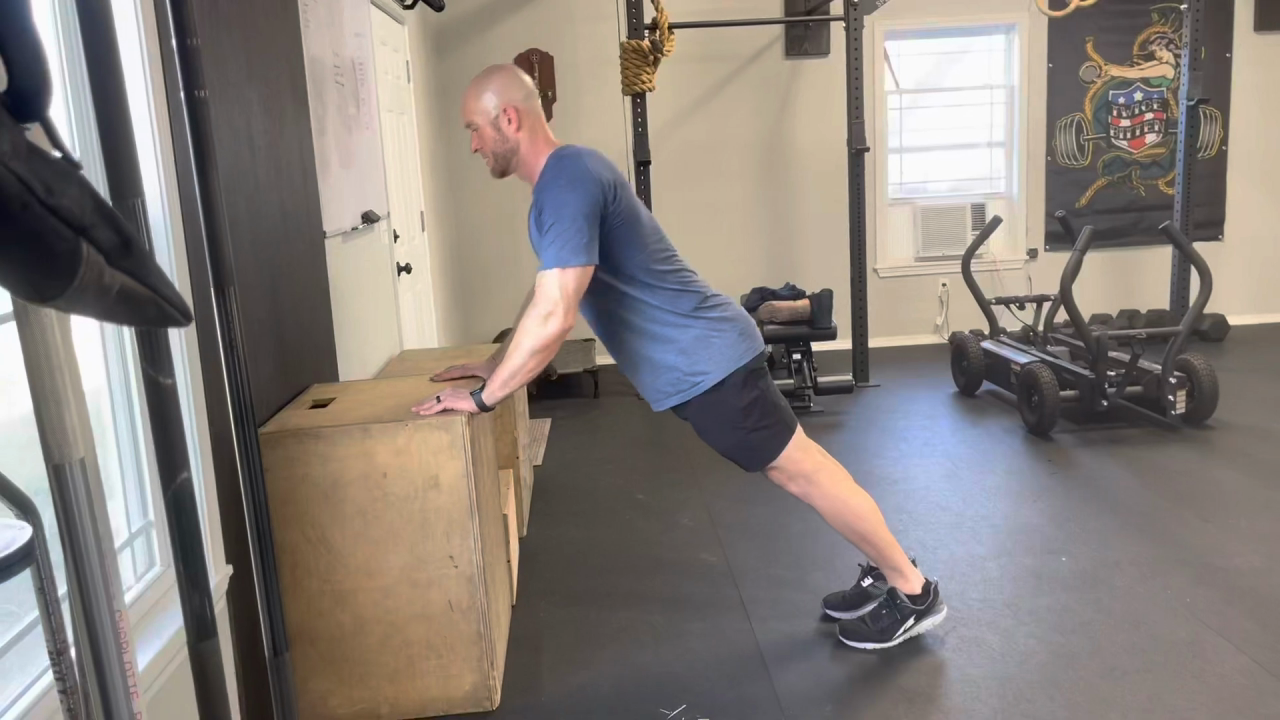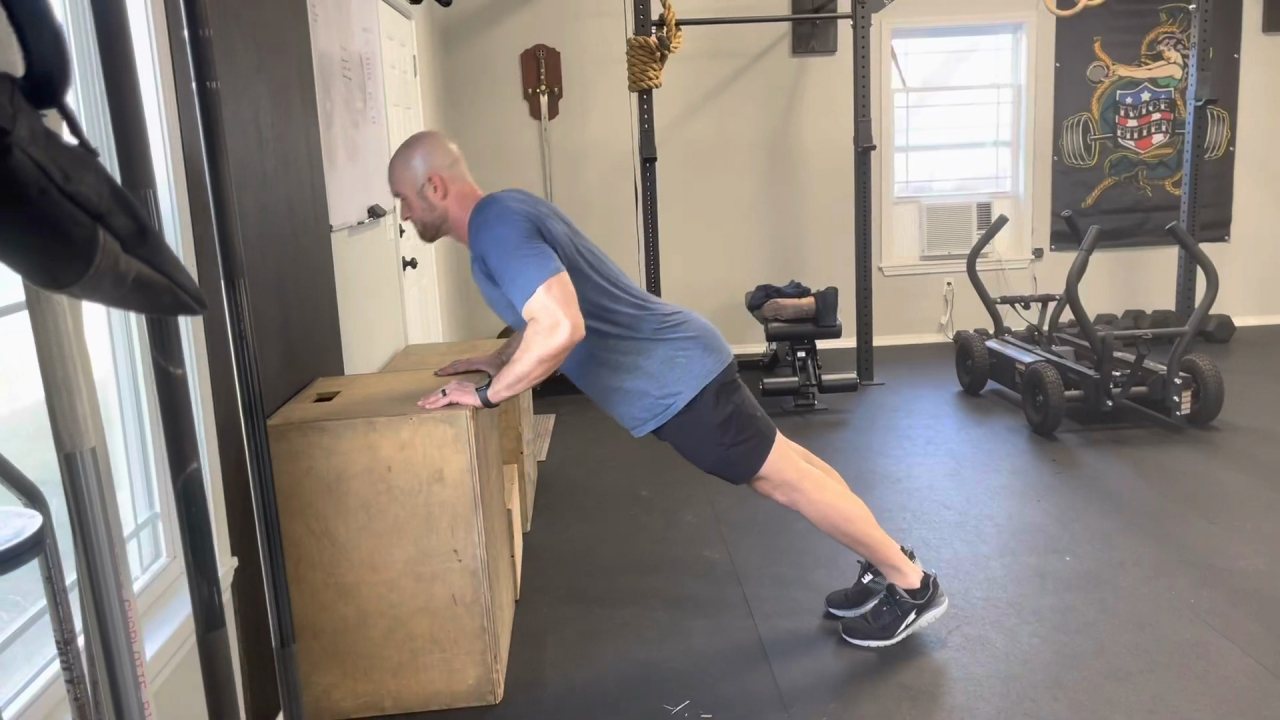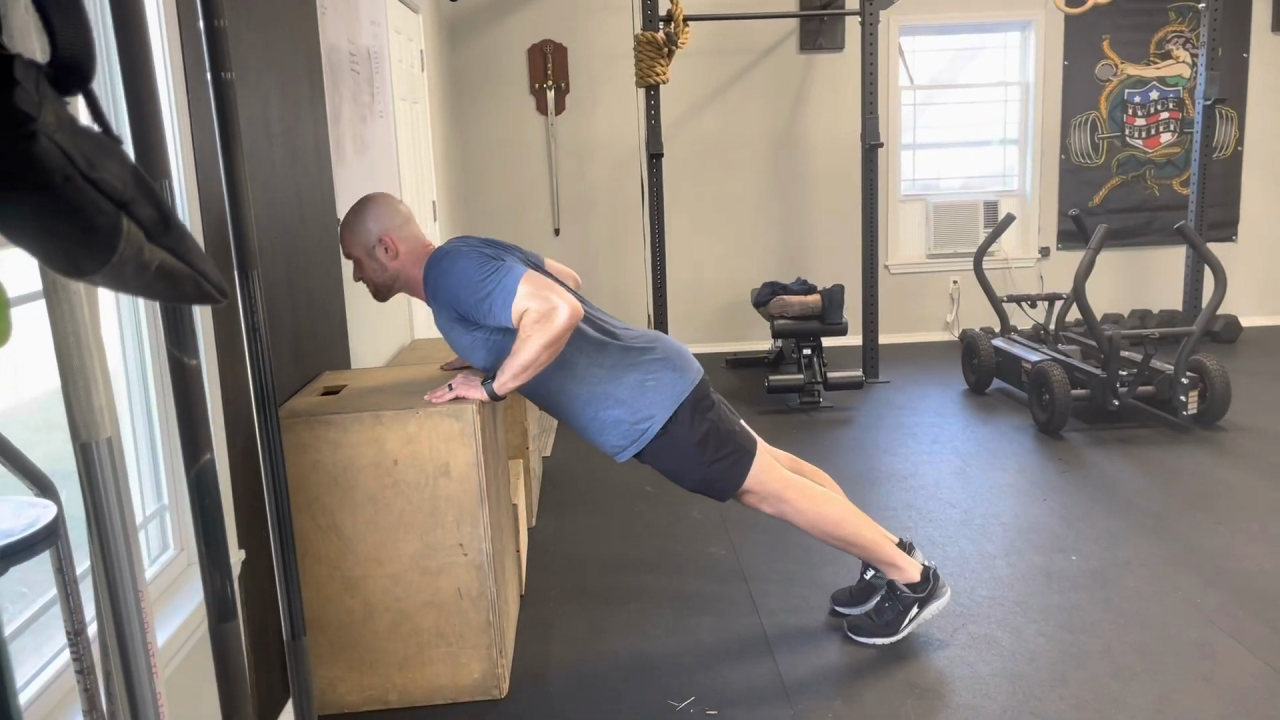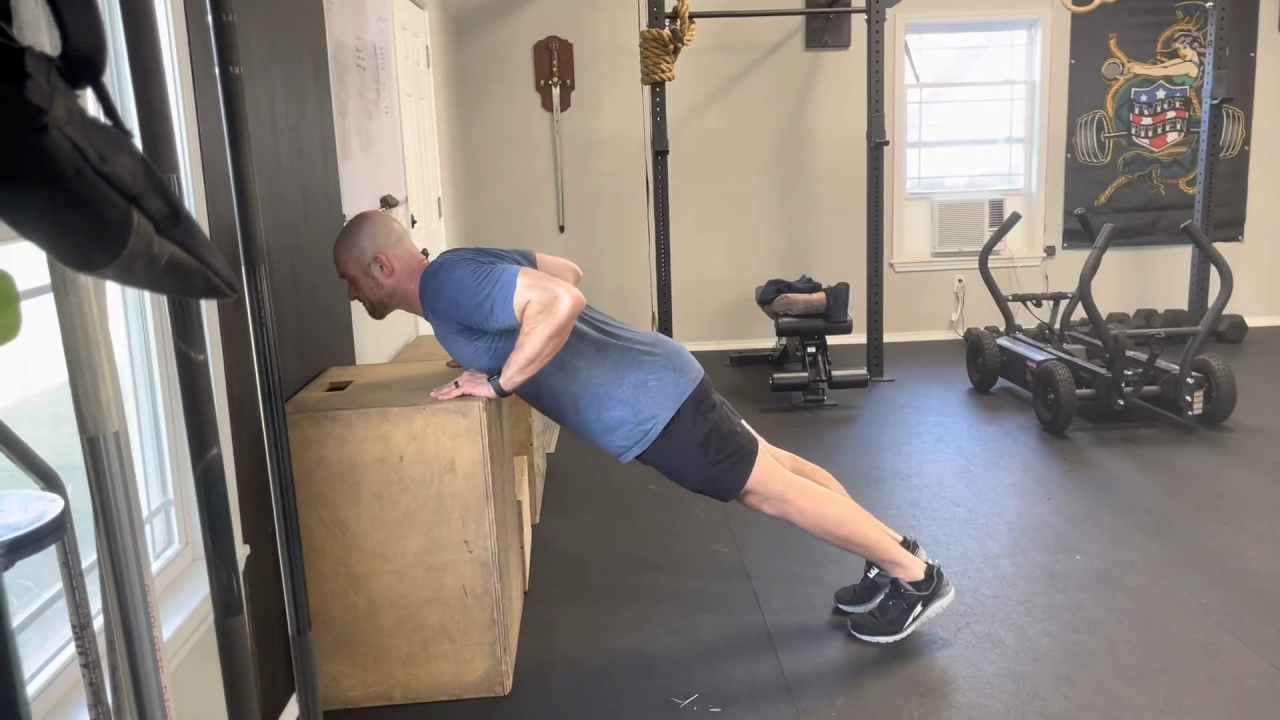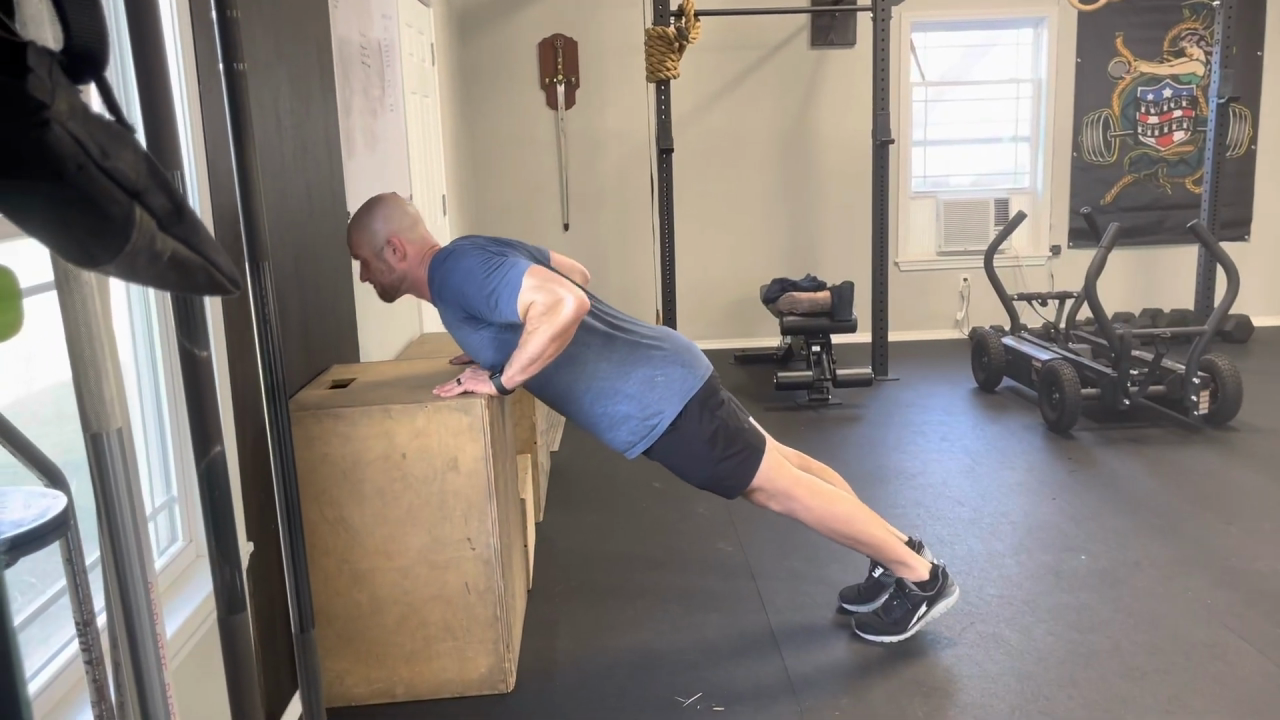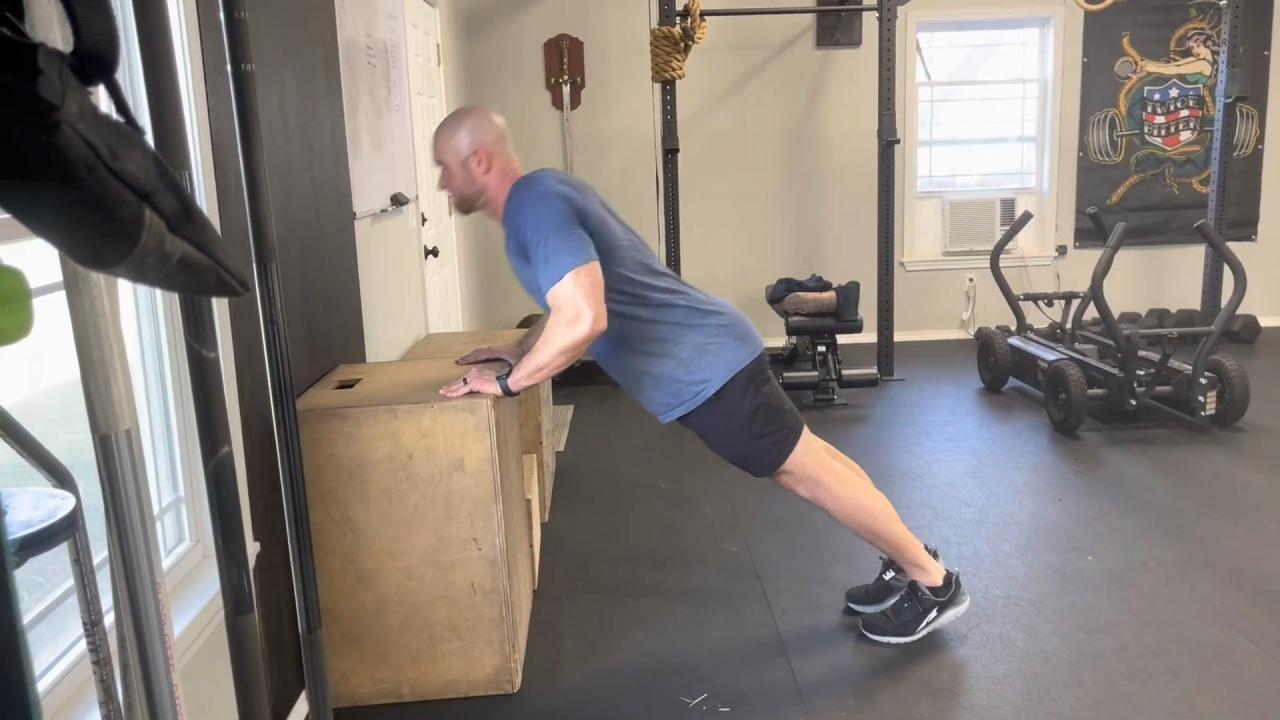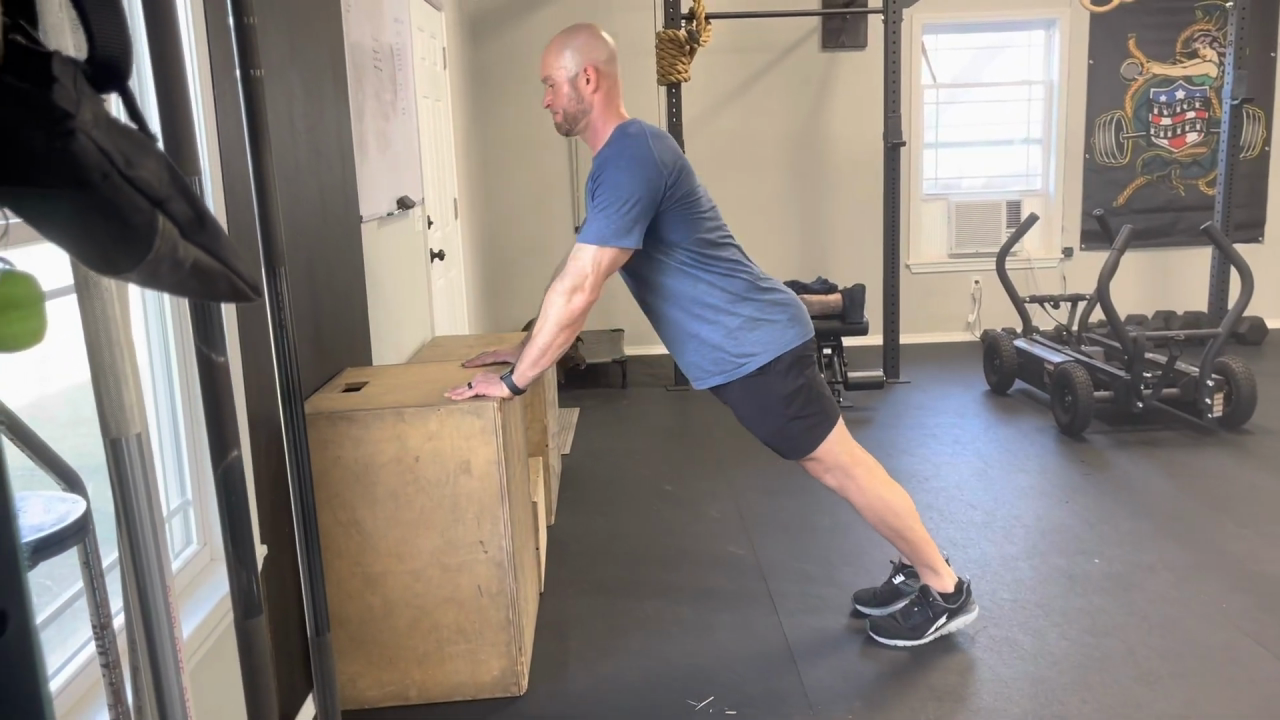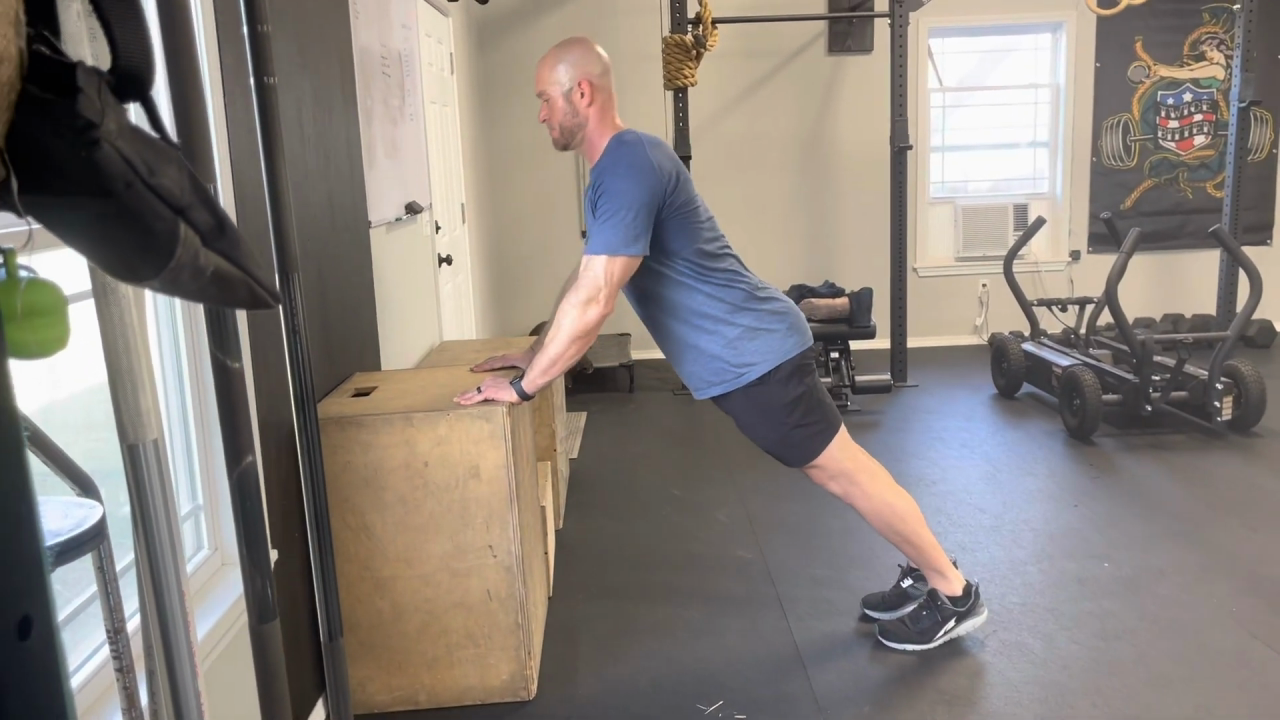
dt=0.4s
person 1, frame 1
left shoulder: (567, 182)
right shoulder: (568, 170)
left elbow: (553, 320)
right elbow: (556, 292)
left wrist: (482, 398)
right wrist: (495, 362)
left hip: (702, 362)
right hip: (704, 349)
left knee: (800, 471)
right knee: (797, 465)
left ankle: (914, 591)
right ankle: (886, 571)
person 1, frame 2
left shoulder: (496, 229)
right shoulder: (506, 209)
left elbow: (563, 330)
left wrist: (487, 393)
right wrist: (499, 358)
left hip: (674, 381)
right hip: (681, 358)
left knee: (787, 480)
right knee: (783, 467)
left ankle: (911, 585)
right ankle: (885, 567)
person 1, frame 3
left shoulder: (451, 275)
right shoulder: (464, 257)
left elbow: (561, 312)
right elbow: (569, 279)
left wrist: (493, 386)
right wrist: (488, 353)
left hip: (649, 405)
right hip: (657, 379)
left knee: (772, 489)
right knee: (768, 468)
left ankle: (912, 578)
right ankle: (889, 555)
person 1, frame 4
left shoulder: (450, 287)
right shoulder: (464, 268)
left elbow: (561, 301)
right elbow: (568, 271)
left wrist: (499, 382)
left hip: (651, 405)
right hip: (659, 381)
left knee: (774, 489)
right knee: (771, 469)
left ankle: (915, 577)
right ankle: (893, 553)
person 1, frame 5
left shoulder: (458, 270)
right shoulder: (472, 254)
left elbow: (566, 305)
right elbow: (578, 272)
left wrist: (500, 379)
right wrist: (498, 349)
left hip: (657, 401)
right hip: (662, 375)
left knee: (781, 486)
right knee: (777, 466)
left ankle: (920, 576)
right ankle: (897, 554)
person 1, frame 6
left shoulder: (532, 208)
right shoulder: (546, 191)
left elbow: (583, 322)
left wrist: (509, 382)
right wrist: (521, 349)
left hip: (701, 370)
right hip: (709, 354)
left knee: (810, 473)
right knee: (811, 462)
left ankle: (934, 583)
right ankle: (909, 564)
person 1, frame 7
left shoulder: (629, 160)
right shoulder: (630, 150)
left elbow: (578, 290)
right elbow: (580, 278)
left wrist: (514, 382)
right wrist: (527, 349)
left hip: (750, 346)
right hip: (750, 338)
left knee: (840, 465)
right knee: (836, 460)
left ankle: (945, 590)
right ankle: (919, 571)
person 1, frame 8
left shoulder: (627, 168)
right shoulder: (624, 158)
left elbow: (592, 304)
right elbow: (592, 279)
left wrist: (522, 387)
right wrist: (536, 353)
left hip: (749, 354)
right hip: (749, 345)
left knee: (842, 470)
right knee: (838, 464)
left ankle: (954, 593)
right ankle: (926, 573)
